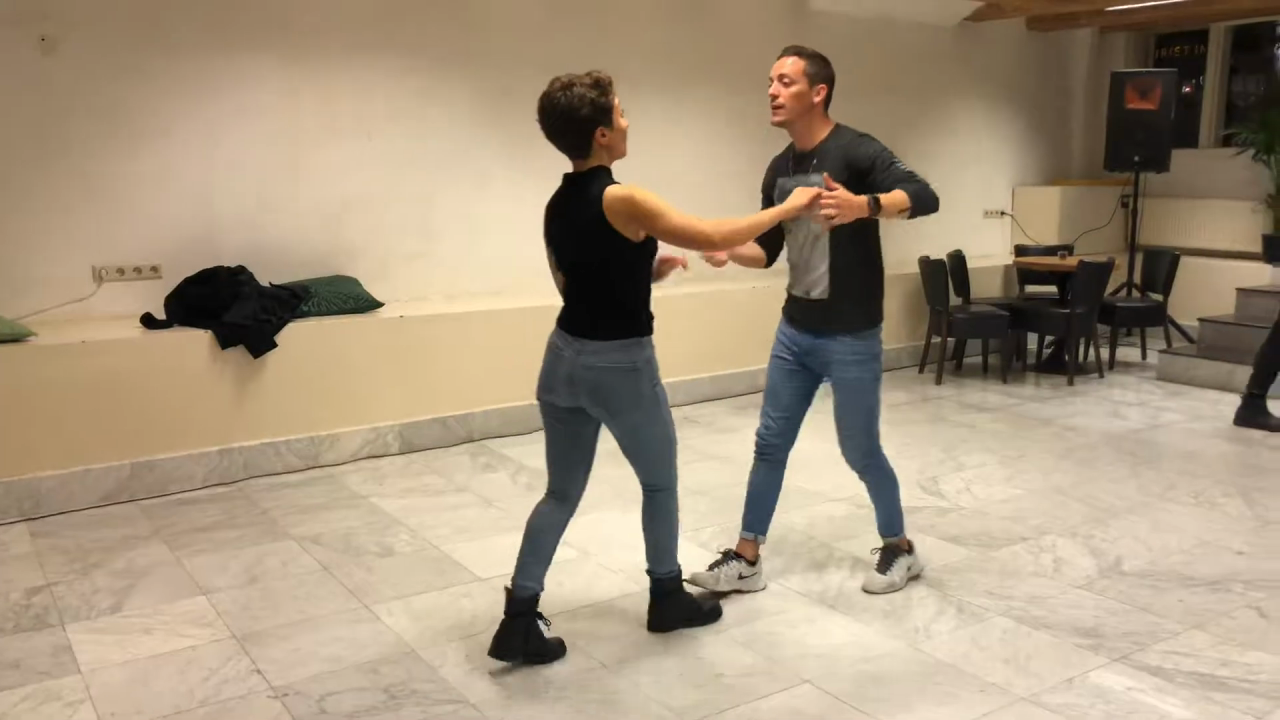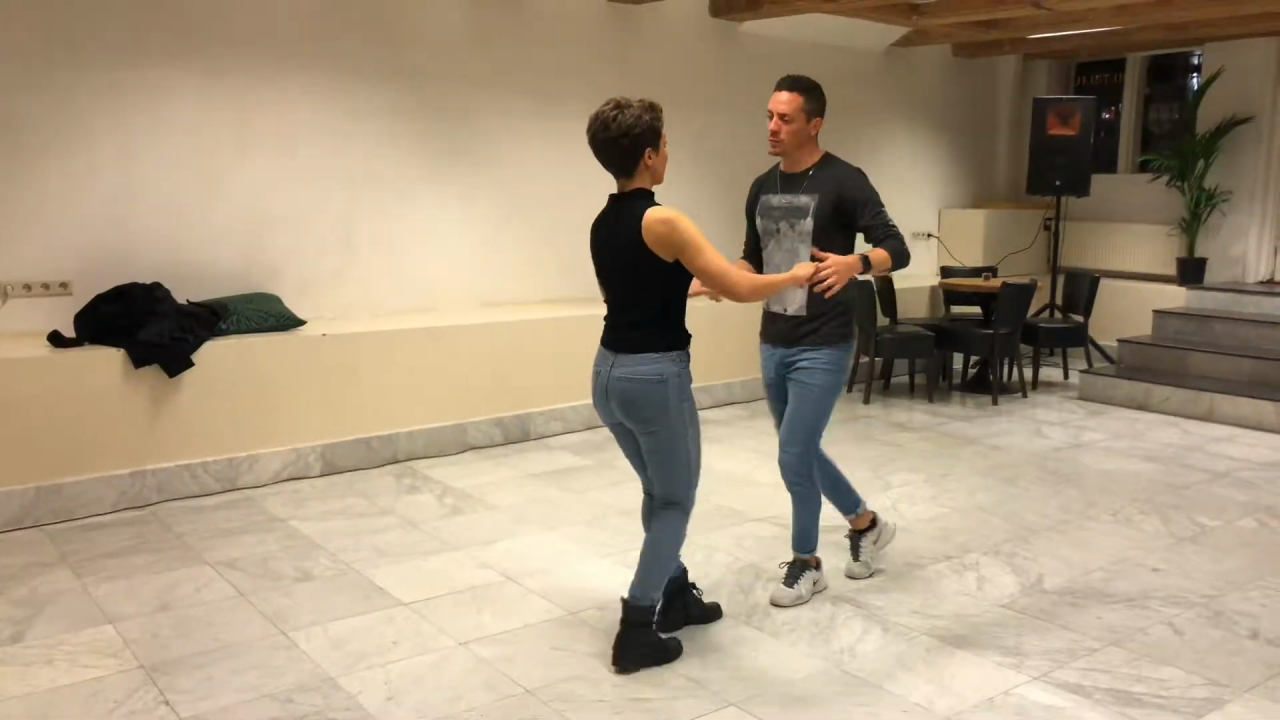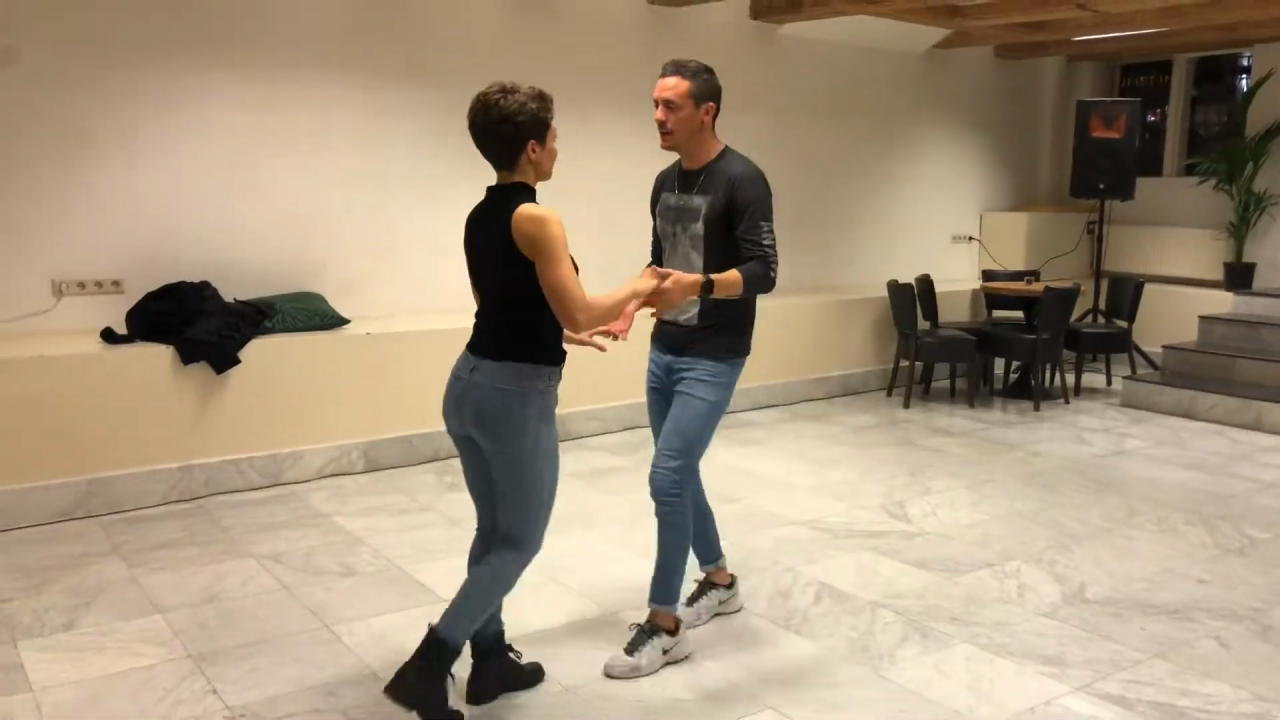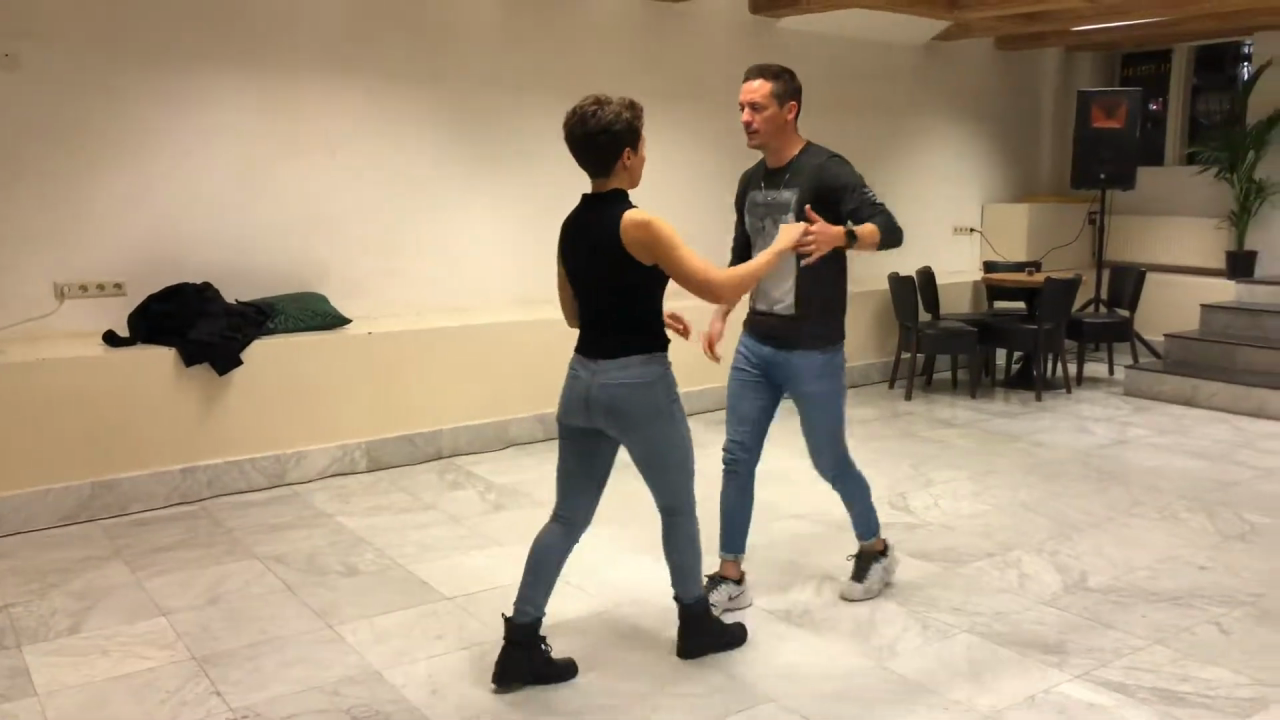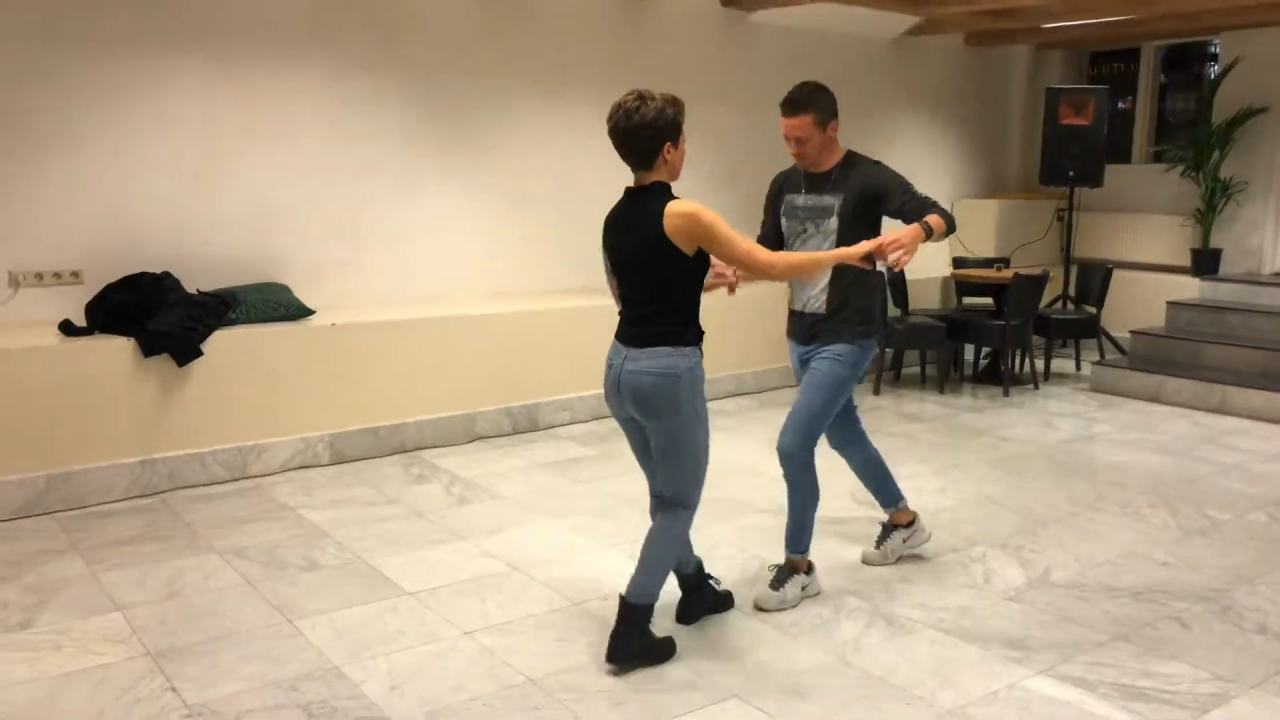
dt=1s
person 1, frame 1
left shoulder: (558, 207)
right shoulder: (620, 200)
right elbow: (718, 238)
left wrist: (643, 267)
right wrist: (791, 206)
left hip: (564, 358)
right hip: (620, 365)
left knee: (563, 490)
right knee: (659, 483)
left ankle: (520, 620)
right ankle: (667, 598)
person 1, frame 2
left shoulder: (602, 224)
right shoulder: (663, 222)
right elbow: (739, 288)
left wrist: (679, 282)
right wrist: (793, 276)
left hip: (608, 372)
right hip: (654, 376)
left knee: (659, 490)
right knee: (676, 503)
left ankle: (677, 595)
right ankle: (637, 631)
person 1, frame 3
left shoulder: (479, 218)
right shoulder: (535, 219)
right elbow: (579, 314)
left wrist: (563, 333)
right wrist: (636, 288)
left hip: (468, 384)
right hip: (517, 394)
left knee: (494, 529)
right knee: (517, 539)
left ankle: (491, 661)
person 1, frame 4
left shoulder: (573, 226)
right shoulder: (638, 224)
right elbow: (721, 289)
right wrist: (780, 245)
left hip: (583, 380)
right hip: (639, 383)
left knee: (570, 514)
right knee: (677, 506)
left ankle: (521, 645)
right ankle: (696, 624)
person 1, frame 5
left shoulder: (615, 219)
right shoulder: (683, 215)
right elbow: (771, 265)
right wrist: (848, 253)
left hip: (621, 366)
right hip: (667, 371)
left knee: (667, 488)
right knee: (679, 500)
left ankle: (696, 590)
right ankle: (631, 629)
person 2, frame 1
left shoulder: (857, 150)
right shoulder: (779, 169)
left elbow: (925, 199)
left wrist: (863, 205)
right wrist: (732, 251)
left hip: (852, 336)
right hip: (796, 330)
left knee: (859, 451)
right knee: (770, 442)
left ankle: (899, 549)
right ankle: (746, 558)
person 2, frame 2
left shoulder: (846, 182)
right shoulder: (763, 187)
left elbow: (898, 252)
left wrist: (854, 262)
left hip: (823, 349)
right hip: (773, 345)
left knee: (793, 458)
right knee: (800, 453)
left ankle: (807, 562)
right ankle: (867, 523)
person 2, frame 3
left shoulder: (743, 181)
right shoulder: (664, 183)
left elbow: (763, 274)
left wrist: (699, 286)
right wrist: (633, 304)
left hip: (713, 360)
right hip: (664, 353)
left knee: (667, 479)
right knee: (679, 477)
left ankle: (665, 625)
right ankle: (720, 581)
person 2, frame 4
left shoulder: (827, 170)
right shoulder: (749, 183)
left elbow: (890, 231)
left wrist: (841, 236)
right wrist: (720, 316)
left hip: (814, 350)
right hip: (757, 345)
left knee: (829, 461)
right knee: (736, 458)
left ankle: (875, 550)
right ankle: (730, 576)
person 2, frame 5
left shoulder: (868, 179)
right shoulder: (784, 185)
left elbow: (941, 217)
right elbow: (767, 251)
left wrist: (912, 232)
left hip: (845, 340)
right hip: (801, 338)
left knee: (792, 443)
right knee: (844, 438)
left ankle: (798, 564)
right ankle: (902, 519)
